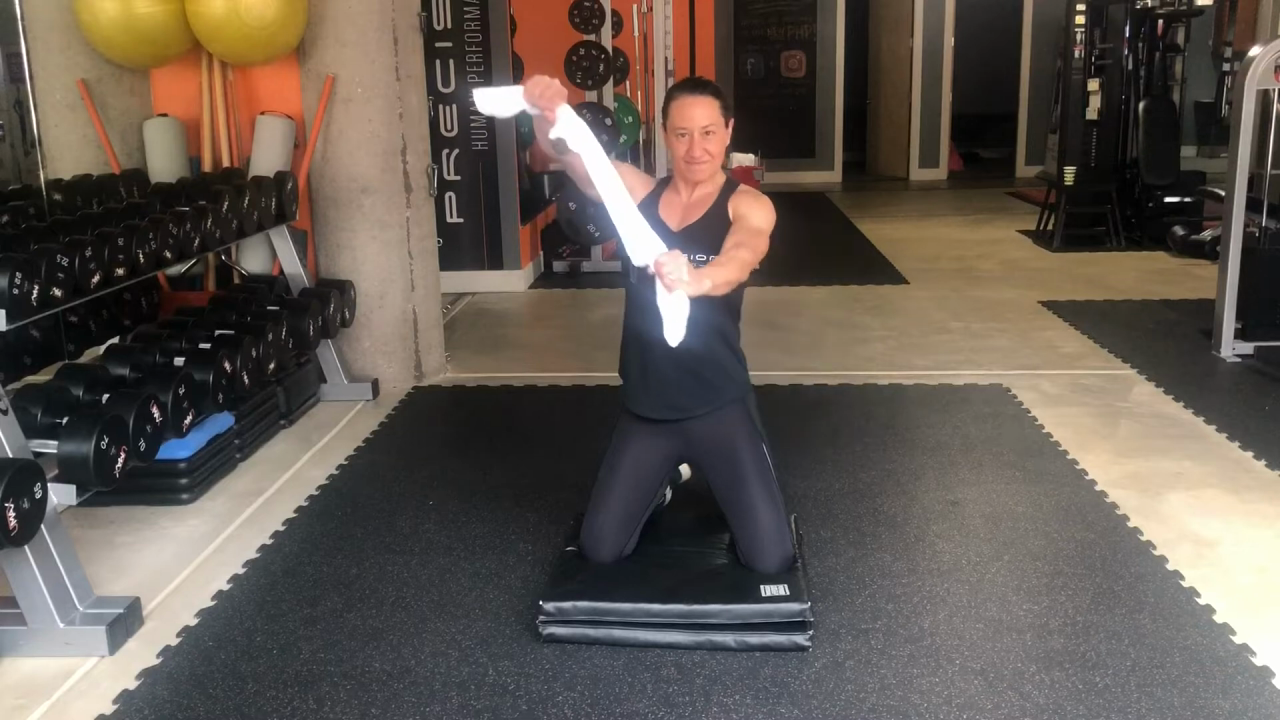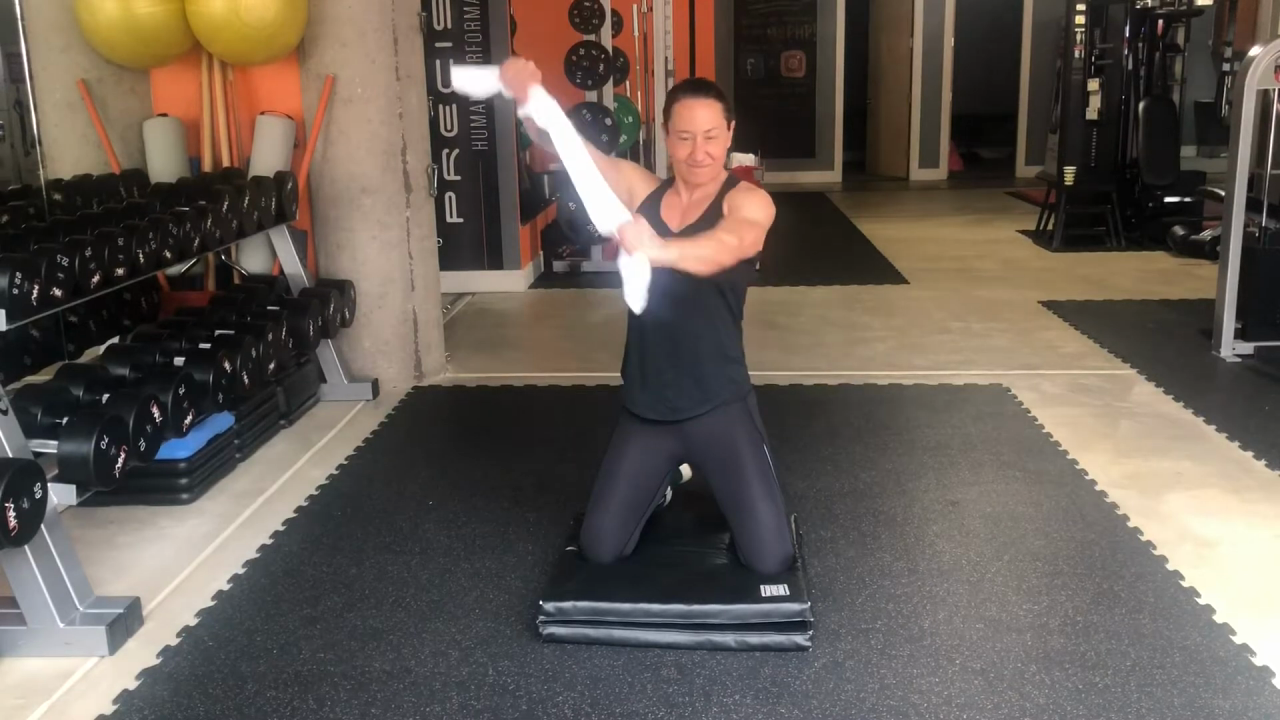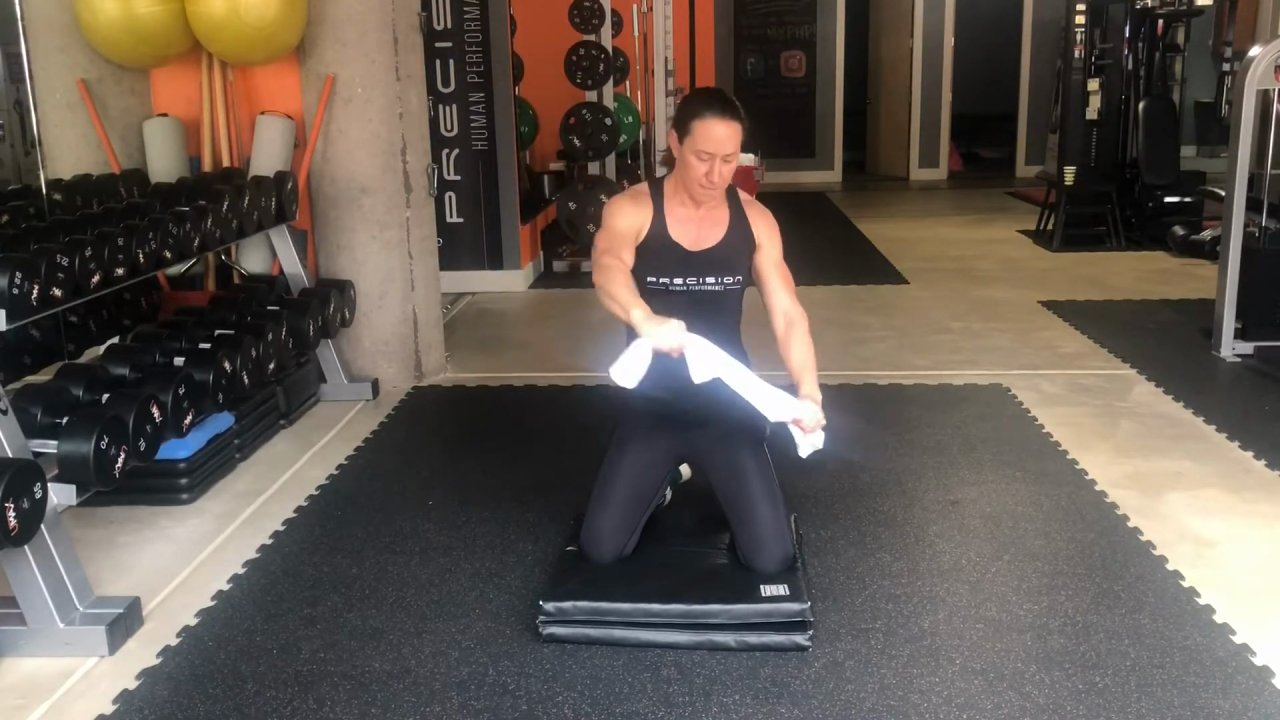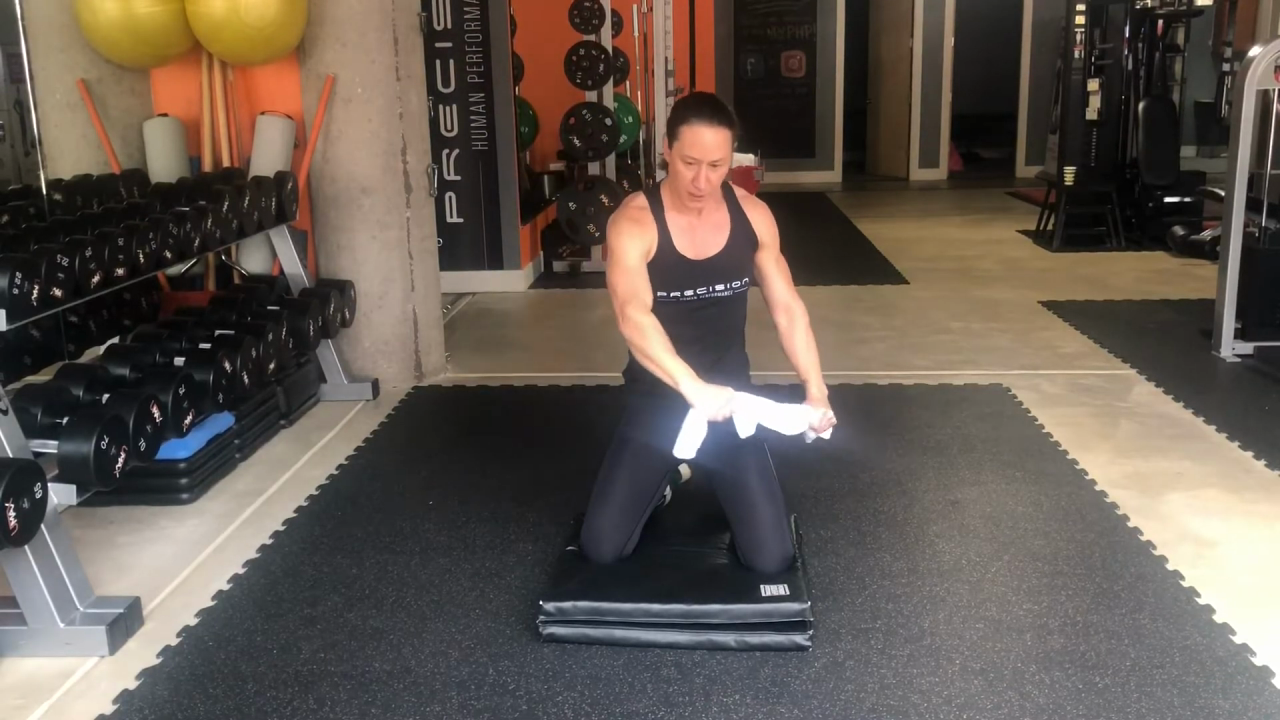
dt=1s
person 1, frame 1
left shoulder: (749, 205)
right shoulder: (635, 190)
left elbow: (740, 259)
right elbow: (568, 153)
left wrist: (697, 280)
right wrist: (546, 112)
left hip: (720, 406)
right hip: (644, 409)
left knee: (772, 559)
right knee: (599, 549)
left ankle: (709, 479)
right ankle: (661, 485)
person 1, frame 2
left shoulder: (749, 203)
right shoulder: (641, 190)
left elbow: (723, 248)
left wrist: (661, 250)
right wrist: (527, 95)
left hip: (720, 409)
right hip: (645, 409)
left knee: (772, 559)
right knee: (598, 548)
left ankle: (717, 484)
right ankle: (663, 482)
person 1, frame 3
left shoulder: (755, 219)
right shoulder: (633, 208)
left elbow: (788, 315)
right elbow: (607, 266)
left wrist: (808, 391)
right wrist: (642, 319)
left hip: (727, 408)
right hip: (651, 407)
left knee: (772, 559)
right knee: (600, 549)
left ankle: (713, 481)
right ankle: (661, 482)
person 1, frame 4
left shoulder: (753, 215)
right shoulder: (633, 221)
left elbow: (787, 307)
right elbow: (633, 316)
left wrist: (815, 388)
right wrist: (691, 387)
left hip: (730, 399)
right hip: (655, 402)
left knee: (771, 558)
right knee: (601, 548)
left ankle: (706, 481)
right ankle: (661, 482)
